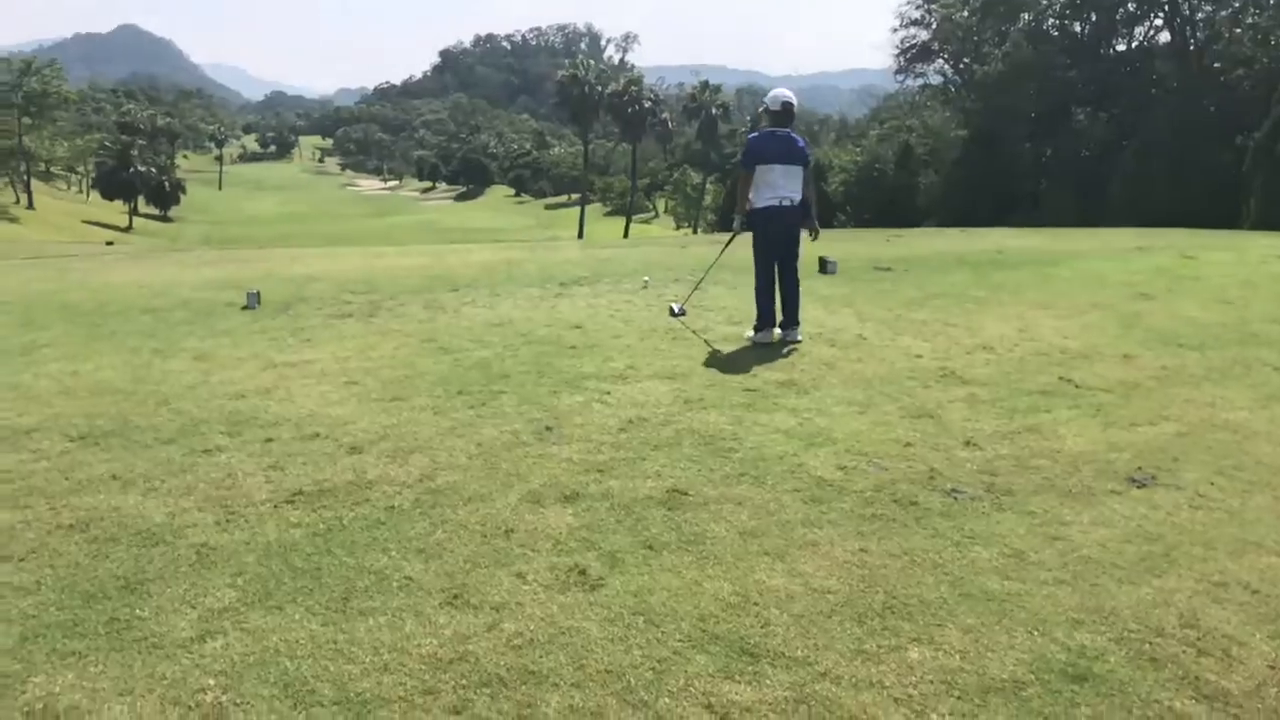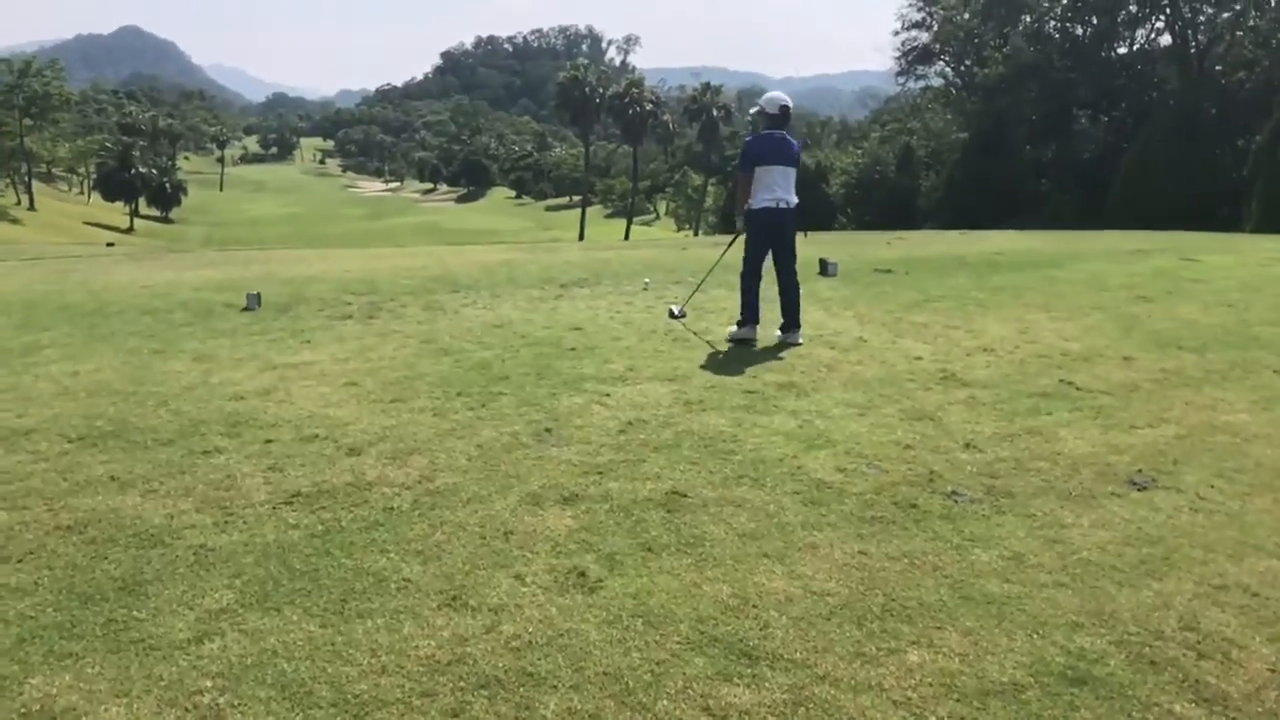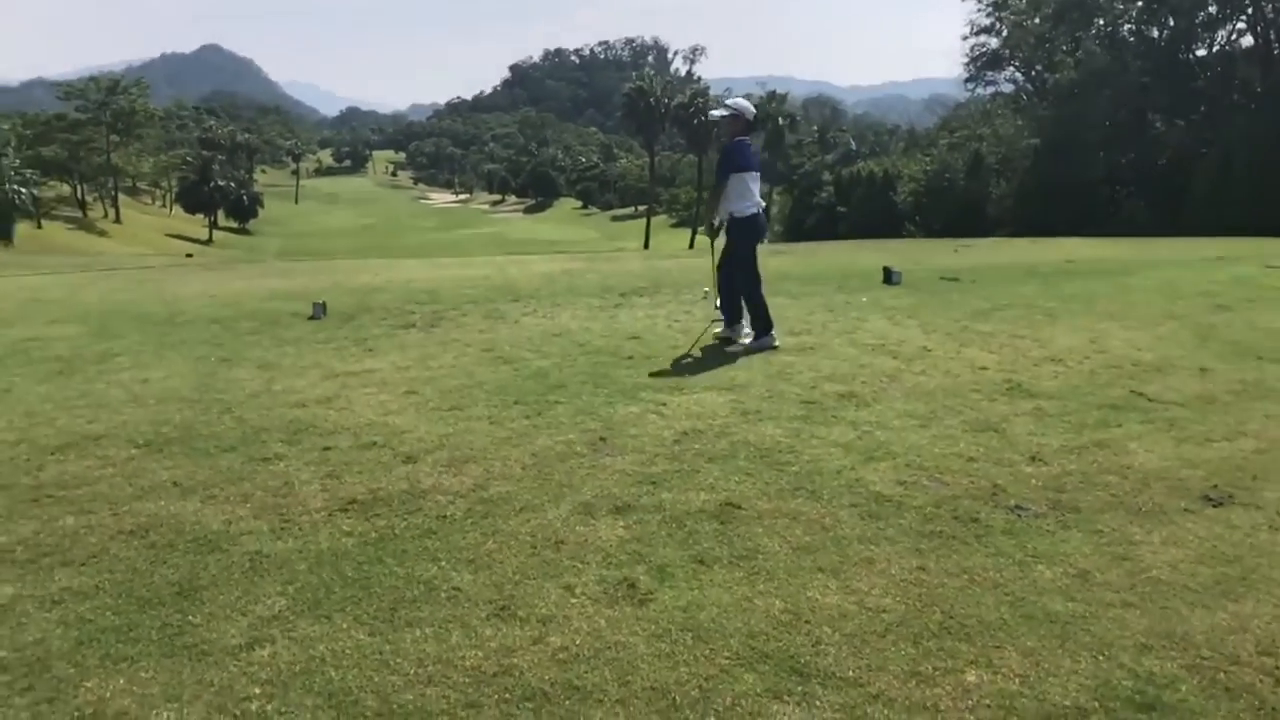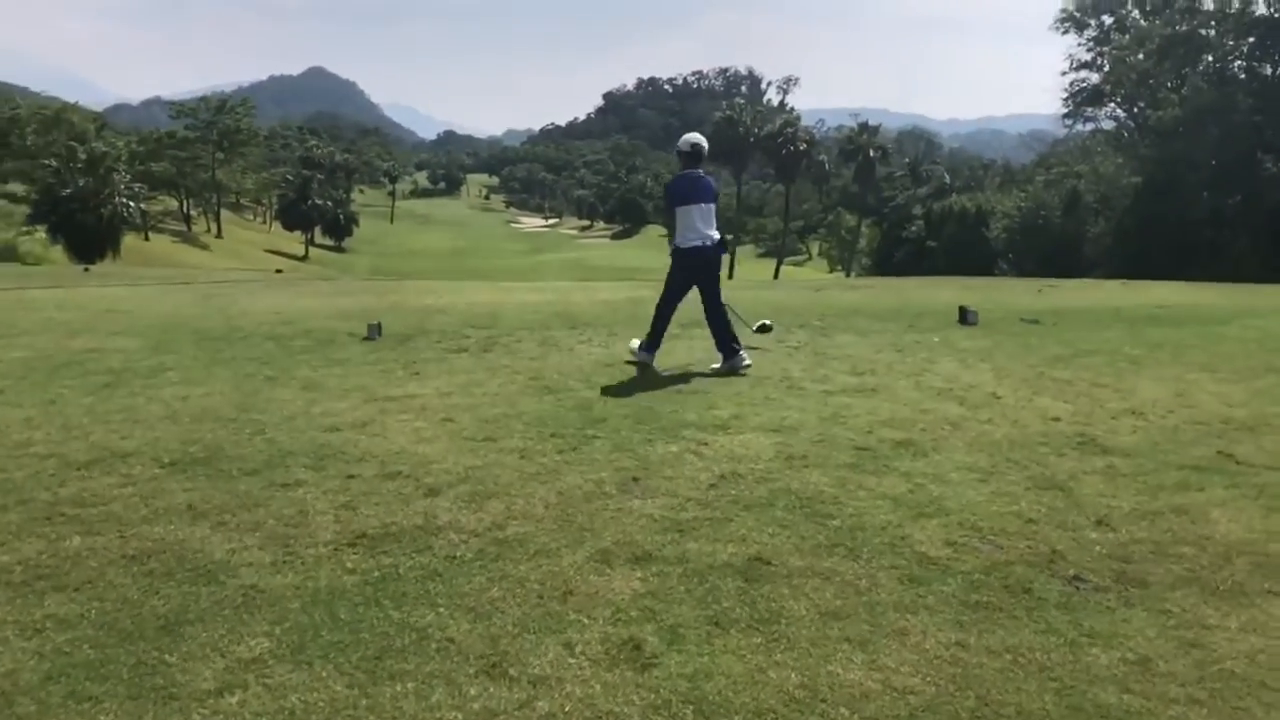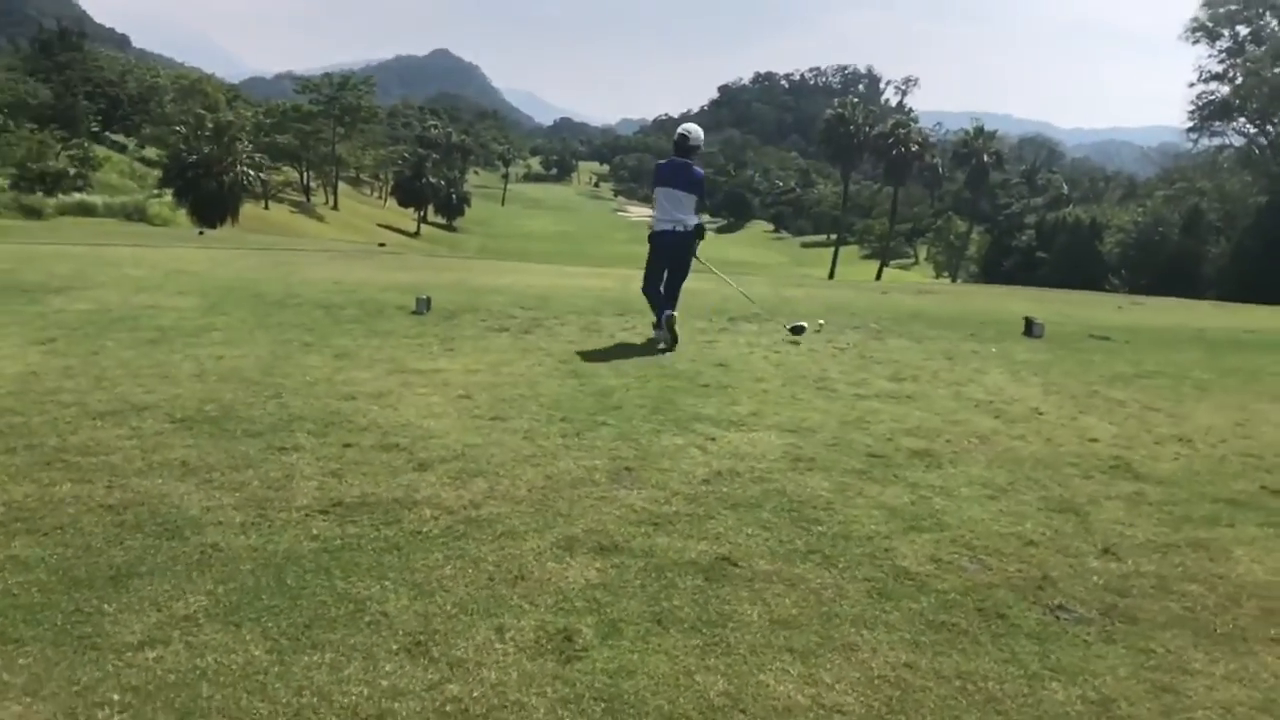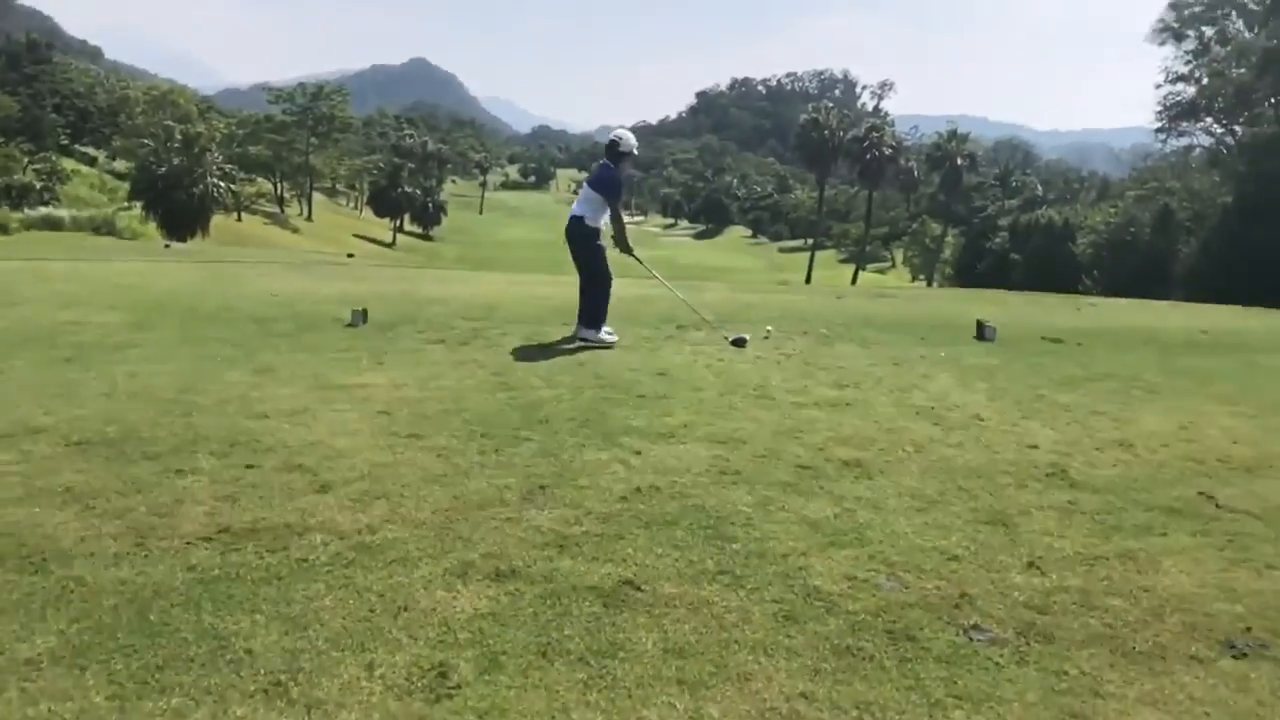
dt=0.7s
person 1, frame 1
left shoulder: (755, 142)
right shoulder: (800, 145)
left elbow: (745, 183)
right elbow: (808, 185)
left wrist: (739, 214)
right wrist: (811, 218)
left hip: (765, 213)
right hip: (792, 213)
left knee: (765, 272)
right knee: (789, 271)
left ankle: (765, 327)
right ankle: (791, 327)
person 1, frame 2
left shoulder: (753, 144)
right shoulder: (793, 147)
left elbow: (744, 184)
left wrist: (741, 214)
left hip: (761, 213)
right hip: (787, 213)
left knee: (751, 271)
right knee: (787, 273)
left ankle: (748, 325)
right ankle: (791, 329)
person 1, frame 3
left shoulder: (731, 150)
right shoulder: (748, 150)
left elbow: (718, 189)
left wrist: (710, 219)
right wrist: (720, 218)
left hip: (742, 222)
right hip: (752, 219)
left knee: (747, 279)
right knee: (727, 272)
left ankle: (764, 334)
right ankle: (734, 325)
person 1, frame 4
left shoulder: (676, 184)
right shoulder: (710, 184)
left elbow: (672, 222)
right elbow: (705, 218)
left wrist: (675, 247)
left hip: (688, 252)
right hip: (711, 250)
left knee: (667, 303)
right knee: (714, 305)
left ankle: (647, 350)
right ankle: (734, 354)
person 1, frame 5
left shoulder: (660, 168)
right shoulder: (698, 176)
left elbow: (657, 200)
right elbow: (698, 209)
left hip: (661, 234)
right hip: (686, 235)
left knee: (651, 284)
right knee: (674, 284)
left ankle: (666, 316)
right ankle: (663, 327)
person 1, frame 6
left shoulder: (602, 169)
right shoulder: (612, 177)
right elbow: (615, 213)
left wrist: (617, 236)
right wrist: (624, 242)
left hip: (578, 227)
right hip: (585, 230)
left knee: (589, 279)
right knee: (601, 279)
left ankle: (585, 323)
right ankle: (591, 327)
